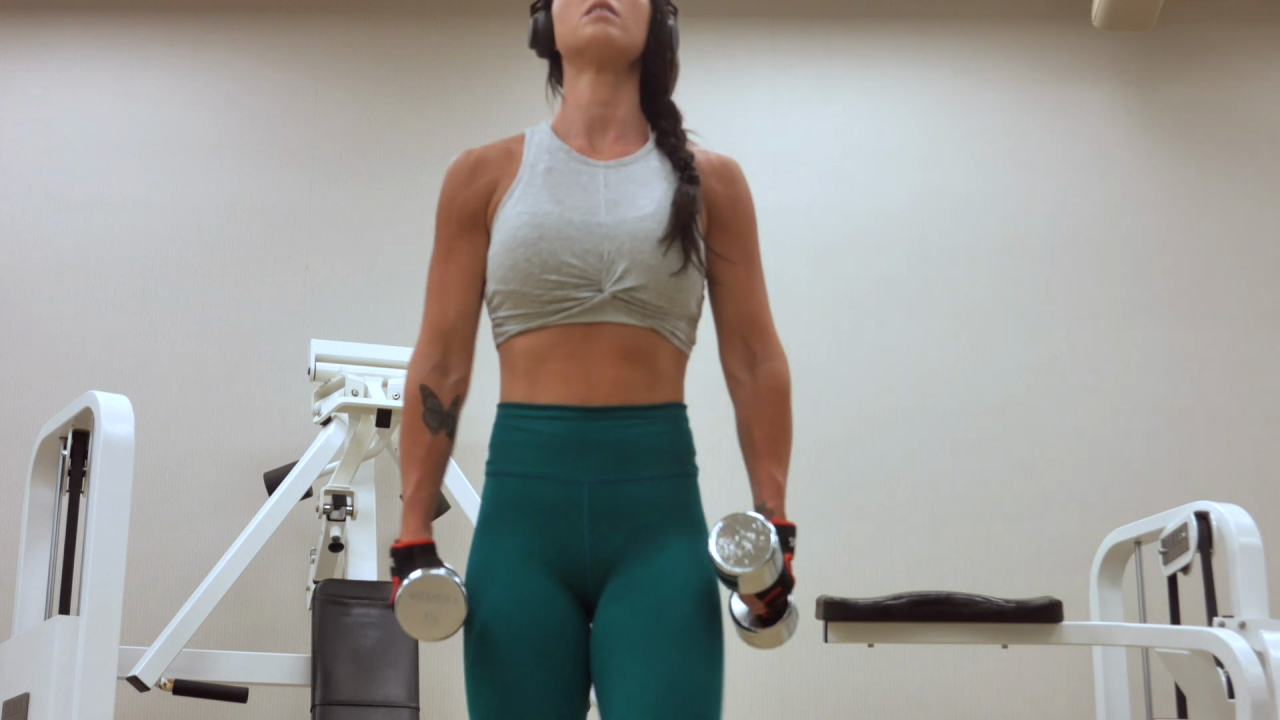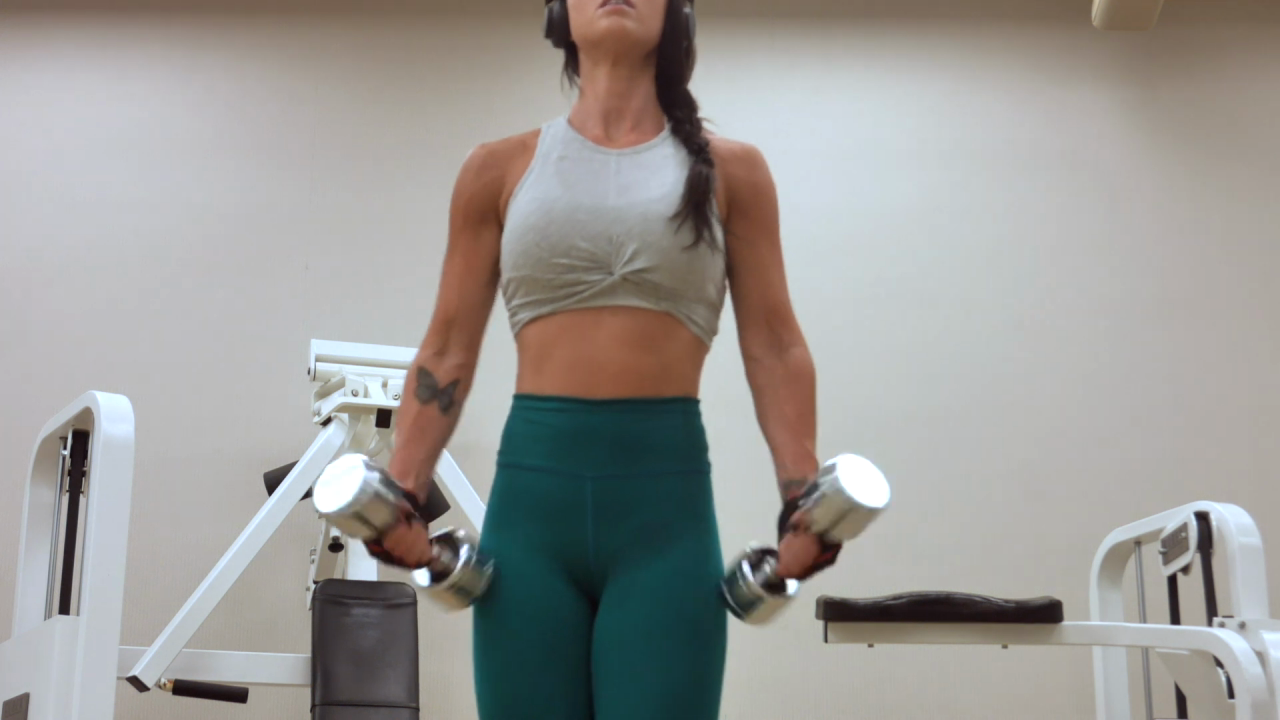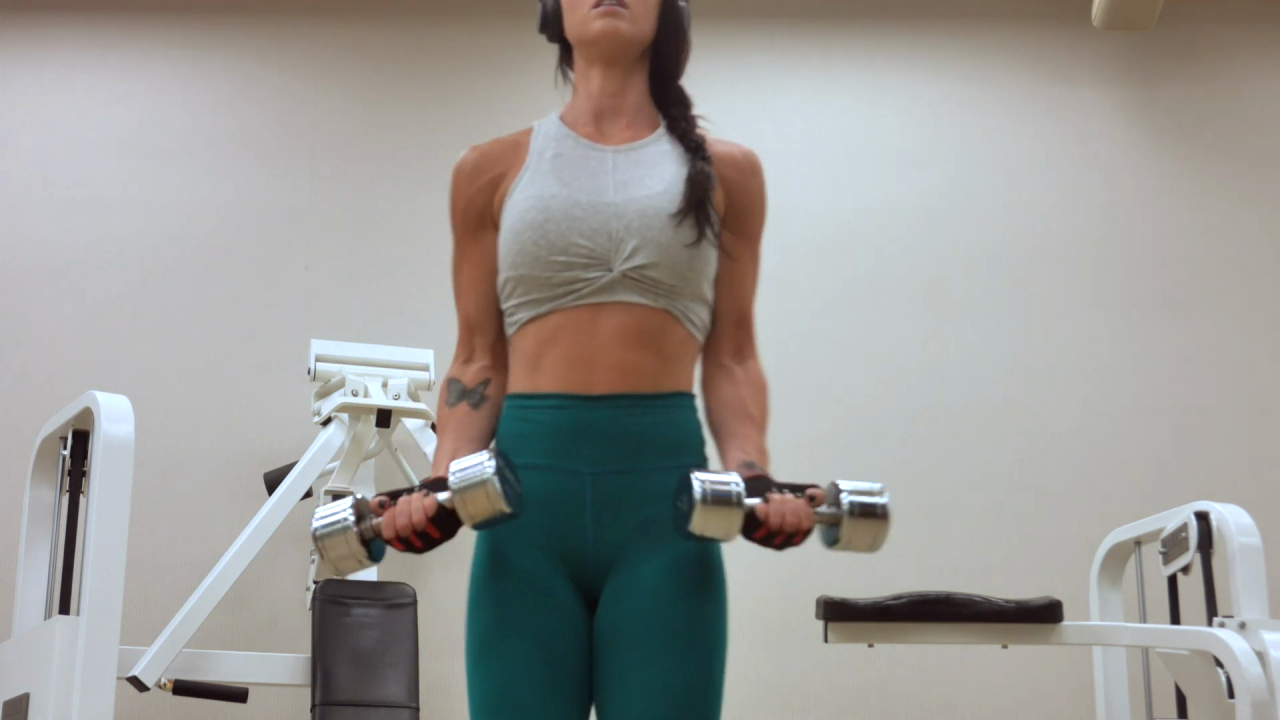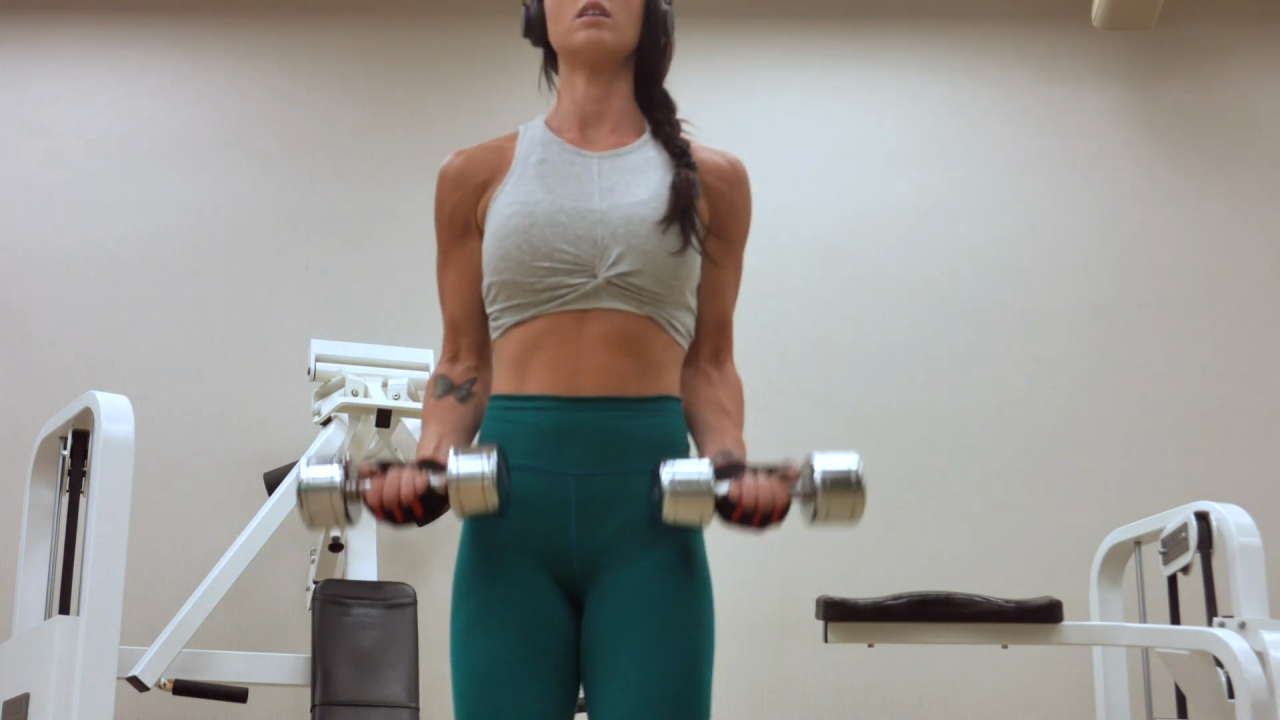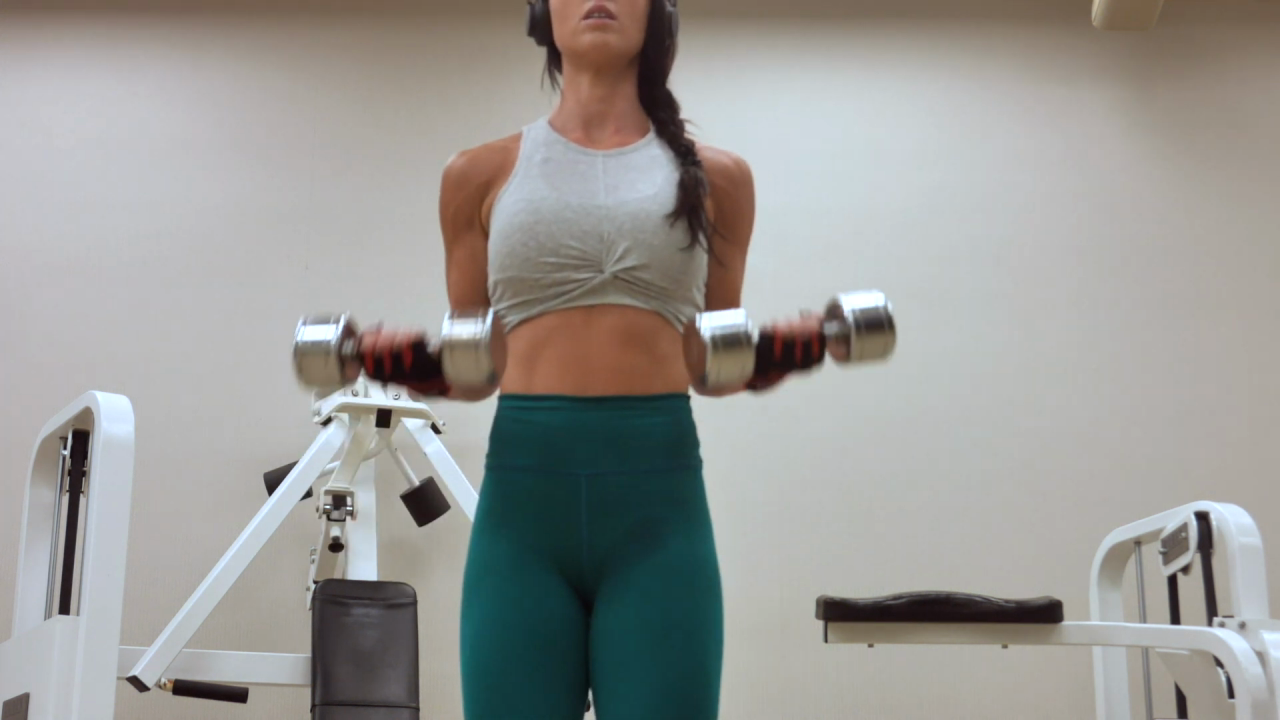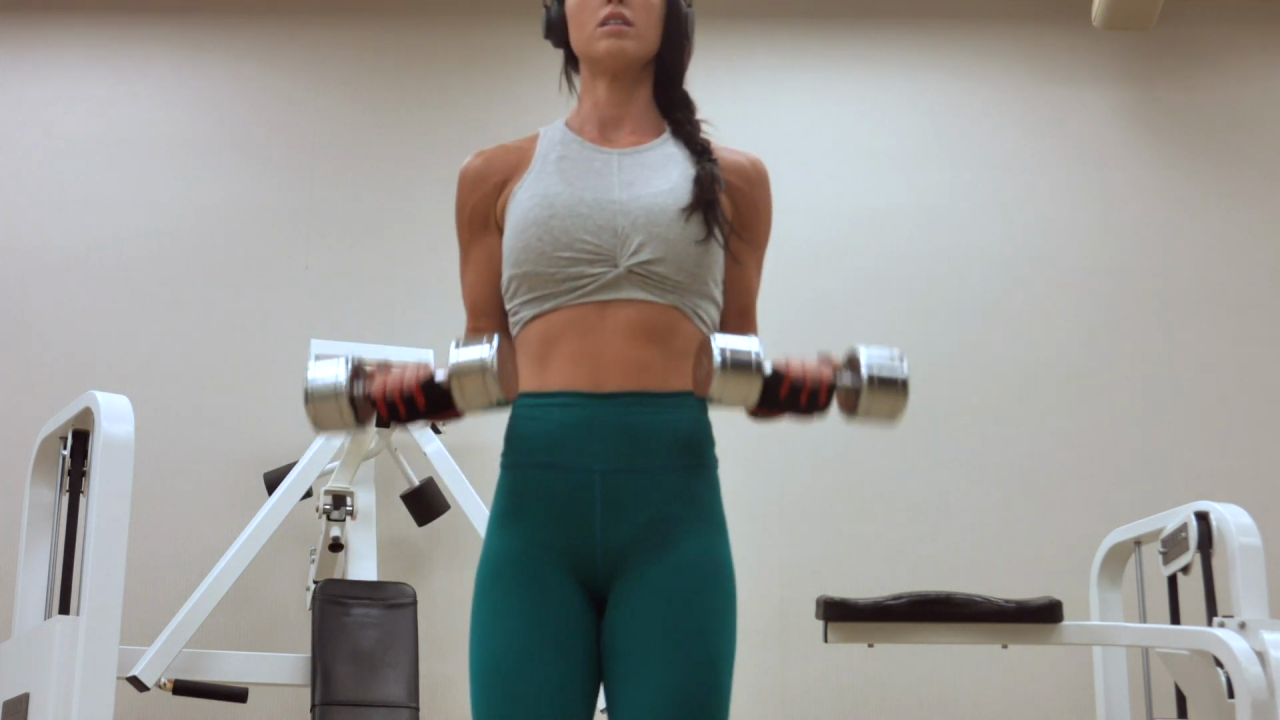
dt=0.4s
person 1, frame 1
left shoulder: (709, 182)
right shoulder: (484, 176)
left elbow: (754, 360)
right elbow: (441, 363)
left wrist: (772, 522)
right wrist: (415, 533)
left hip: (657, 506)
right hip: (523, 506)
person 1, frame 2
left shoulder: (730, 169)
right shoulder: (499, 169)
left elbow: (774, 348)
right elbow: (448, 350)
left wrist: (802, 495)
right wrist: (401, 493)
left hip: (666, 498)
right hip: (532, 493)
person 1, frame 3
left shoulder: (724, 171)
right shoulder: (491, 171)
left elbow: (732, 358)
right elbow: (479, 360)
left wrist: (755, 480)
right wrist: (442, 484)
left hip: (663, 491)
right hip: (529, 489)
person 1, frame 4
left shoulder: (710, 178)
right shoulder: (476, 175)
left elbow: (709, 361)
right elbow: (464, 359)
left wrist: (731, 467)
right wrist: (429, 464)
left hip: (649, 501)
right hip: (512, 498)
person 1, frame 5
left shoulder: (715, 177)
right shoulder: (481, 174)
left wrist: (764, 360)
right wrist: (425, 366)
left hip: (659, 499)
right hip: (523, 495)
person 1, frame 6
left shoulder: (731, 177)
right shoulder: (496, 175)
left wrist: (773, 385)
right wrist: (438, 387)
left hip: (673, 497)
right hip: (537, 493)
